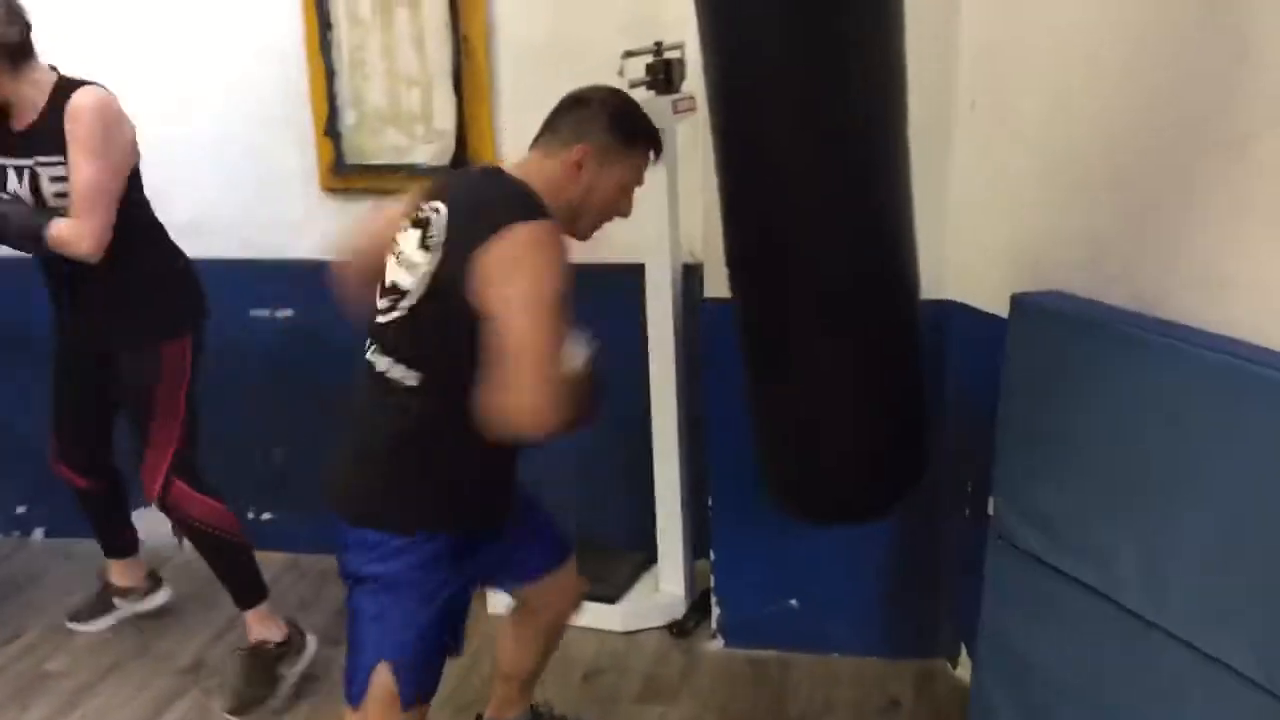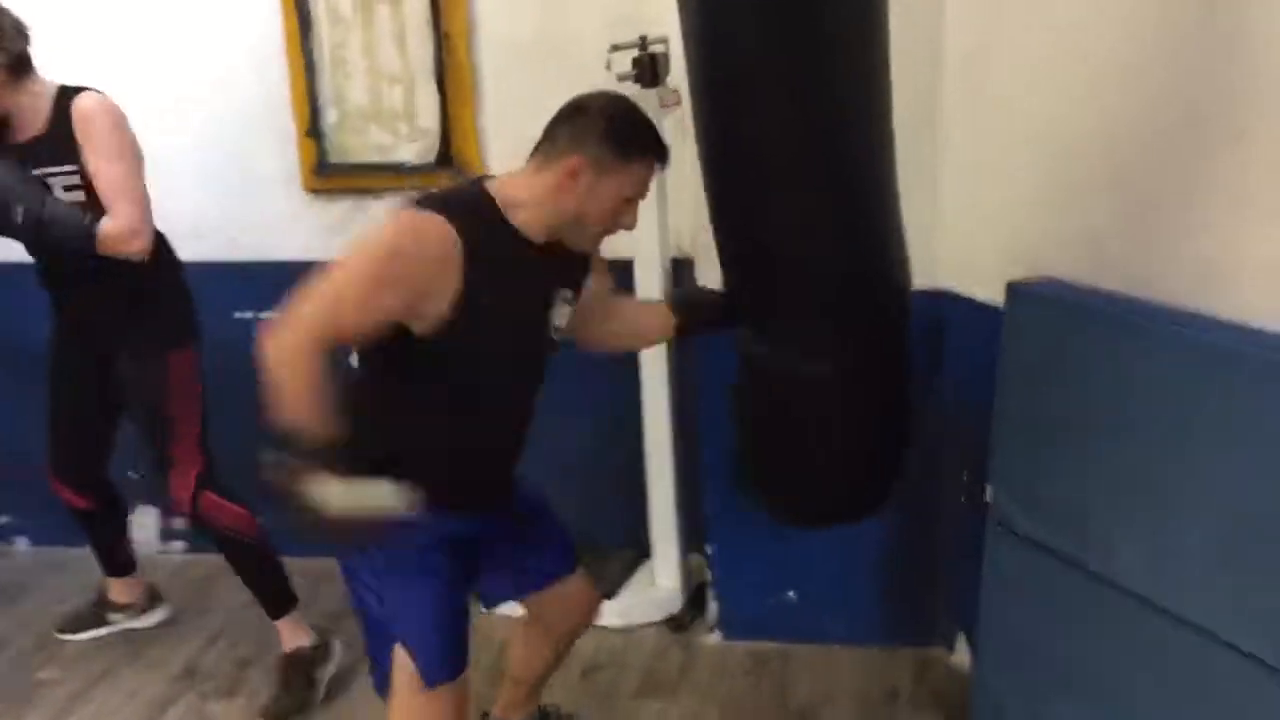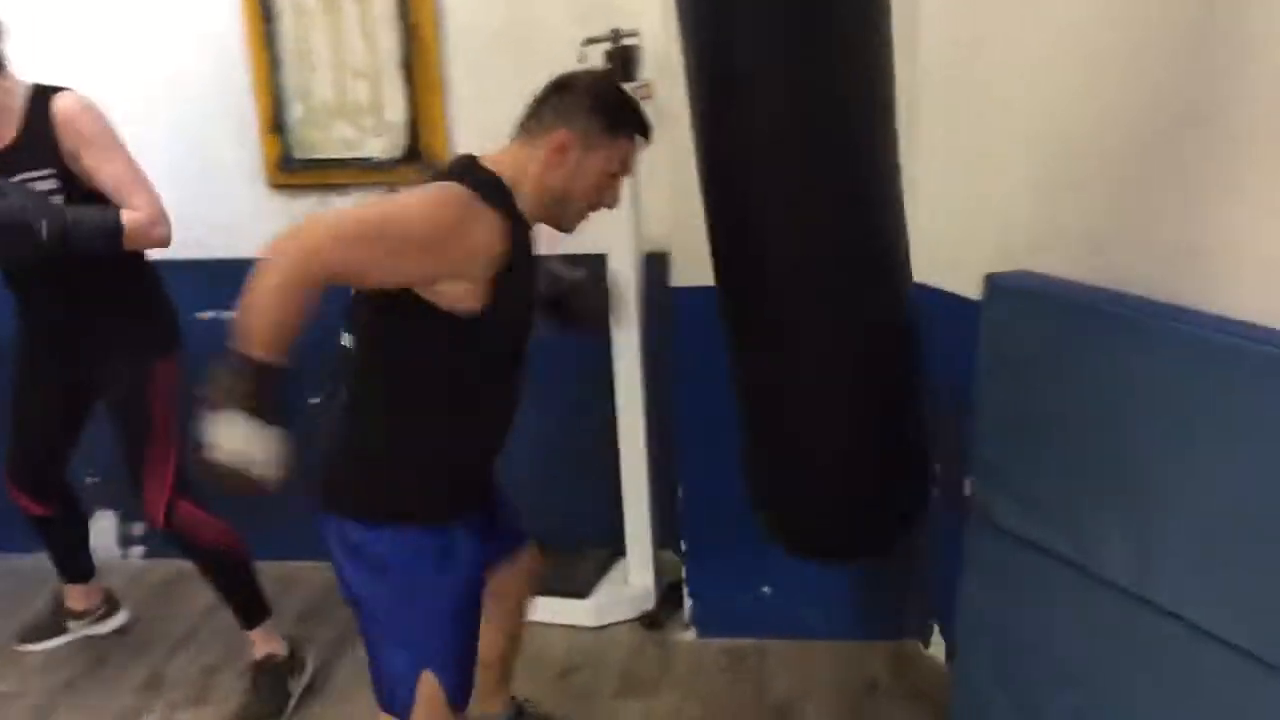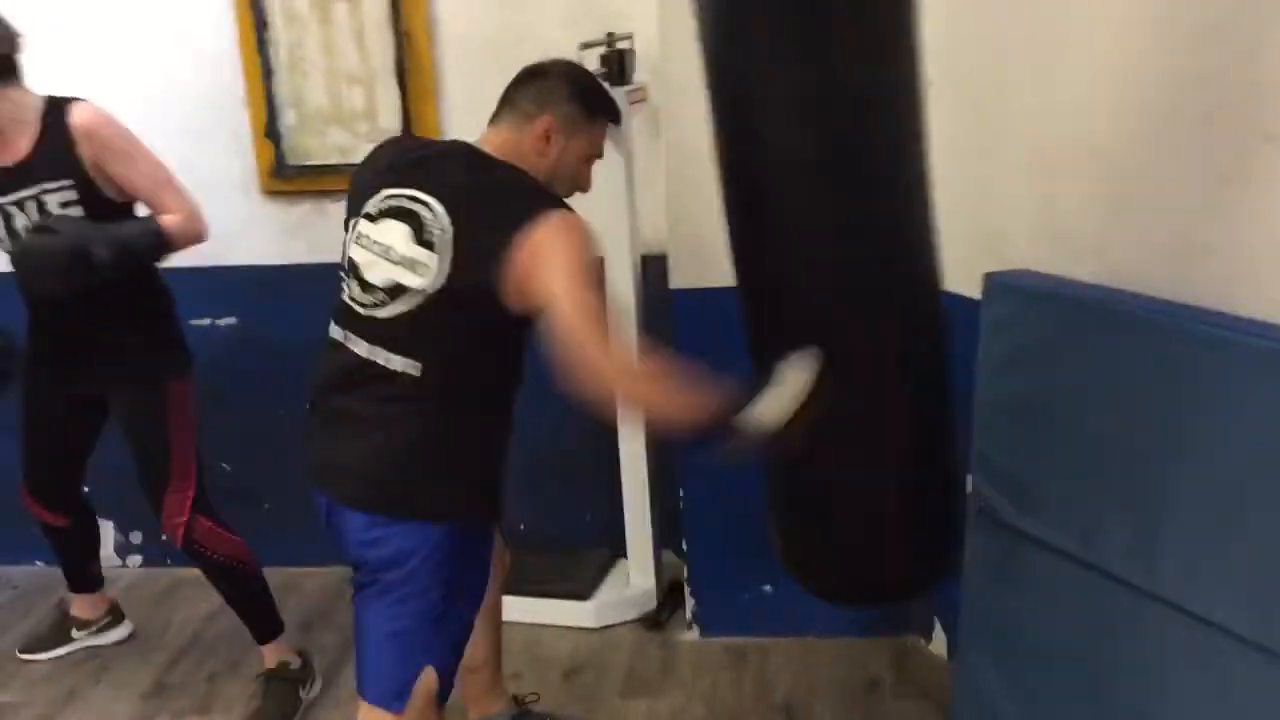
dt=0.1s
person 1, frame 1
left shoulder: (87, 109)
left elbow: (88, 240)
left hip: (153, 311)
right hip: (86, 314)
left knee: (168, 477)
right knee: (75, 451)
left ankle: (271, 634)
right ankle: (131, 580)
person 1, frame 2
left shoulder: (89, 114)
left elbow: (134, 238)
left hip: (150, 323)
right hip: (81, 327)
left knee: (190, 487)
right knee: (70, 470)
left ankle: (302, 641)
right ankle: (128, 595)
person 1, frame 3
left shoulder: (64, 115)
left elbow: (152, 225)
left hip: (127, 332)
left knee: (165, 500)
left ankle: (273, 649)
right ankle: (85, 600)
person 1, frame 4
left shoulder: (81, 127)
left elbow: (187, 222)
left wrist: (97, 248)
left hip: (139, 348)
right hip: (57, 354)
left knee: (182, 515)
left ankle: (284, 662)
right ankle: (92, 611)
person 2, frame 1
left shoulder: (449, 196)
right shoulder: (530, 239)
left elbow: (351, 268)
right elbow: (529, 411)
right wrist: (576, 387)
right hip: (410, 511)
left knee: (557, 588)
person 2, frame 2
left shoulder: (567, 248)
right shoulder: (439, 237)
left elbow: (602, 324)
right elbow: (290, 342)
left wrist: (701, 311)
right wrist: (322, 462)
left hip: (481, 490)
right hip: (397, 505)
left knee: (572, 601)
person 2, frame 3
left shoulder: (500, 211)
right shoulder: (470, 216)
right elbow: (288, 260)
left wrist: (551, 291)
right wrist: (244, 396)
left hip: (447, 485)
right hip: (403, 507)
left knee: (512, 571)
person 2, frame 4
left shoulder: (387, 163)
right shoulder: (543, 229)
right elbow: (610, 375)
right wrist: (738, 406)
left hip: (362, 453)
right hip: (414, 489)
left knee: (483, 571)
